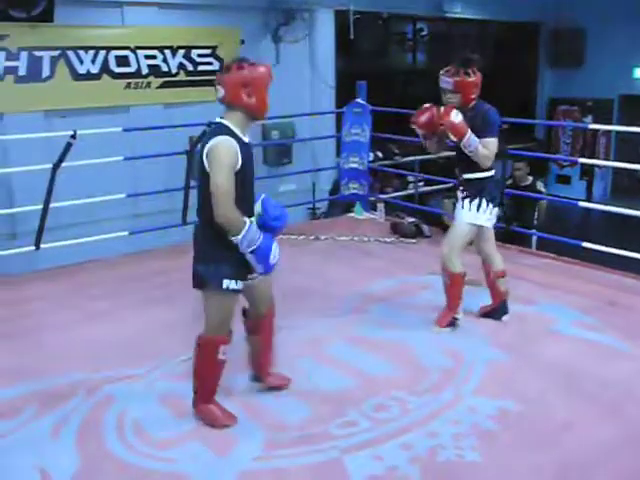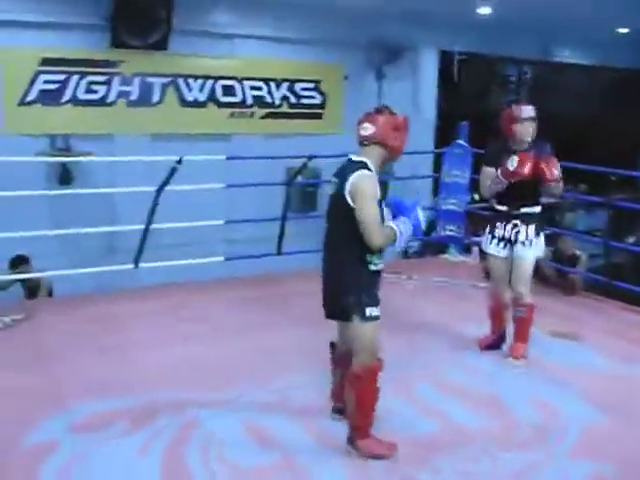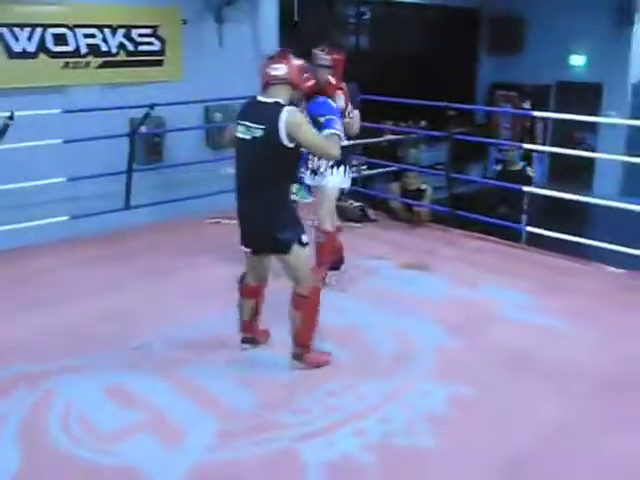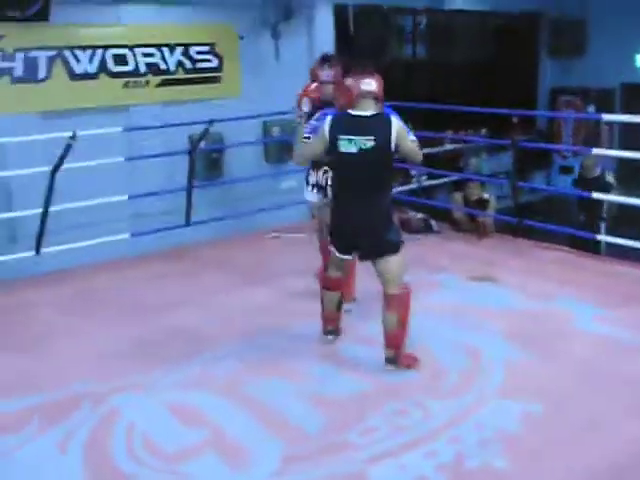
dt=1s
person 1, frame 1
left shoulder: (236, 137)
right shoulder: (222, 143)
right elbow: (224, 214)
left wrist: (260, 209)
right wrist: (256, 241)
left hip: (239, 246)
right hip: (219, 250)
left knee: (263, 305)
right knee: (218, 329)
left ankle: (262, 370)
right ankle: (203, 400)
person 1, frame 2
left shoulder: (348, 170)
right shoulder: (365, 178)
right elbow: (376, 239)
left wrist: (386, 210)
right wrist: (404, 224)
left hip: (339, 271)
right hip: (355, 277)
left knee: (347, 344)
right knee: (367, 359)
left ankle: (342, 402)
right ankle: (360, 434)
person 1, frame 3
left shoulder: (247, 110)
right shoulder: (289, 117)
left elbow: (227, 138)
right elbow: (332, 152)
right wrist: (333, 122)
left hip: (248, 210)
right hip: (278, 213)
left knee: (254, 274)
right knee: (307, 283)
left ankle: (249, 331)
right ankle: (303, 350)
person 1, frame 4
left shoulder: (332, 123)
right shoulder: (392, 125)
left elbow: (302, 158)
right elbow: (416, 157)
left hip: (343, 219)
right hip: (379, 221)
left knee: (335, 270)
right knee: (395, 288)
left ankle: (329, 327)
right ankle: (395, 354)
person 2, frame 1
left shoulder: (486, 115)
right shoulder: (452, 110)
left elbow: (486, 158)
right elbow: (434, 147)
left wrist: (460, 132)
right wrist: (427, 129)
left hip: (480, 191)
right hip: (469, 188)
left knee: (449, 252)
right knee: (487, 249)
left ankle: (451, 312)
right ankle: (499, 303)
person 2, frame 2
left shoulder: (543, 151)
right shoulder: (494, 151)
left elbow: (556, 187)
right elbow: (485, 191)
left wrist: (552, 178)
right wrist: (505, 175)
left hip: (529, 226)
right hip: (500, 223)
left knee: (520, 290)
right knee: (499, 286)
left ankle: (520, 343)
right ankle: (497, 333)
person 2, frame 3
left shoulder: (347, 90)
right shoulder: (310, 90)
left elbow: (354, 129)
left wrist: (343, 104)
left hip: (335, 160)
right hip: (315, 157)
left knee: (323, 215)
right knee: (326, 212)
left ankle: (321, 267)
right ankle: (336, 255)
person 2, frame 4
right shoulder: (313, 105)
right elbow: (305, 139)
right wrist: (304, 112)
right hip: (318, 173)
right knee: (322, 226)
left ankle: (348, 286)
right ankle: (328, 266)
